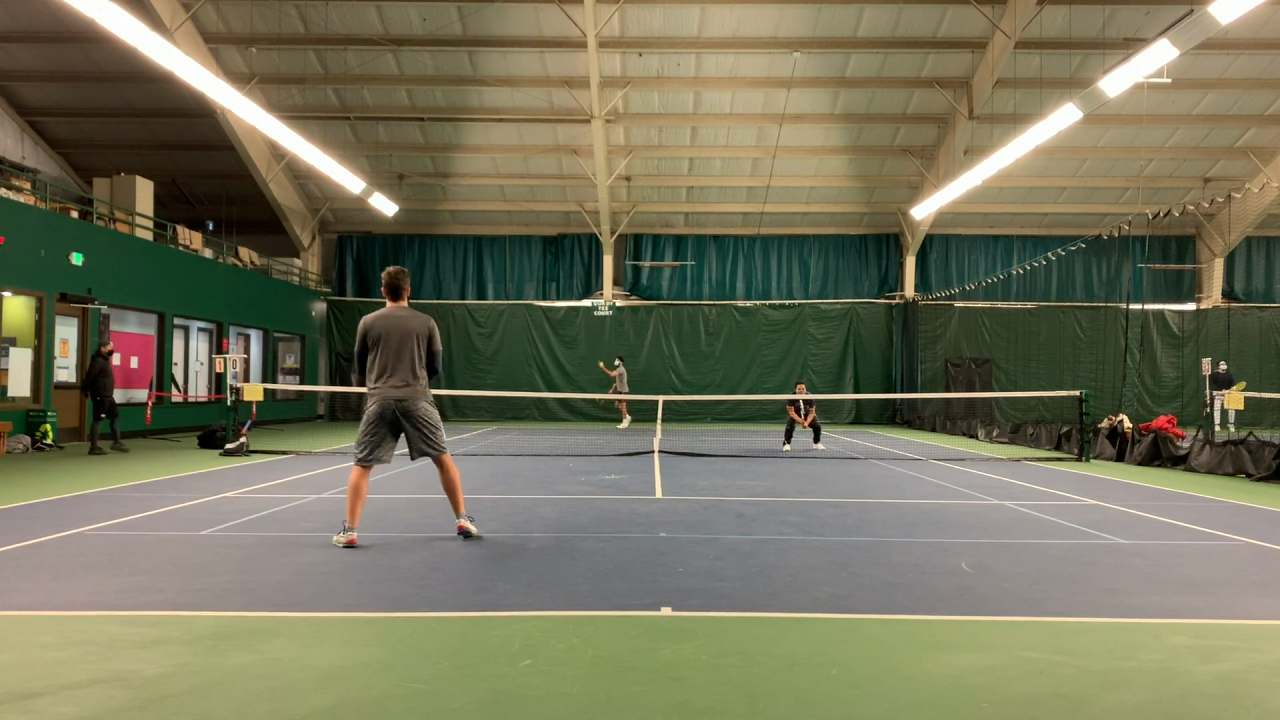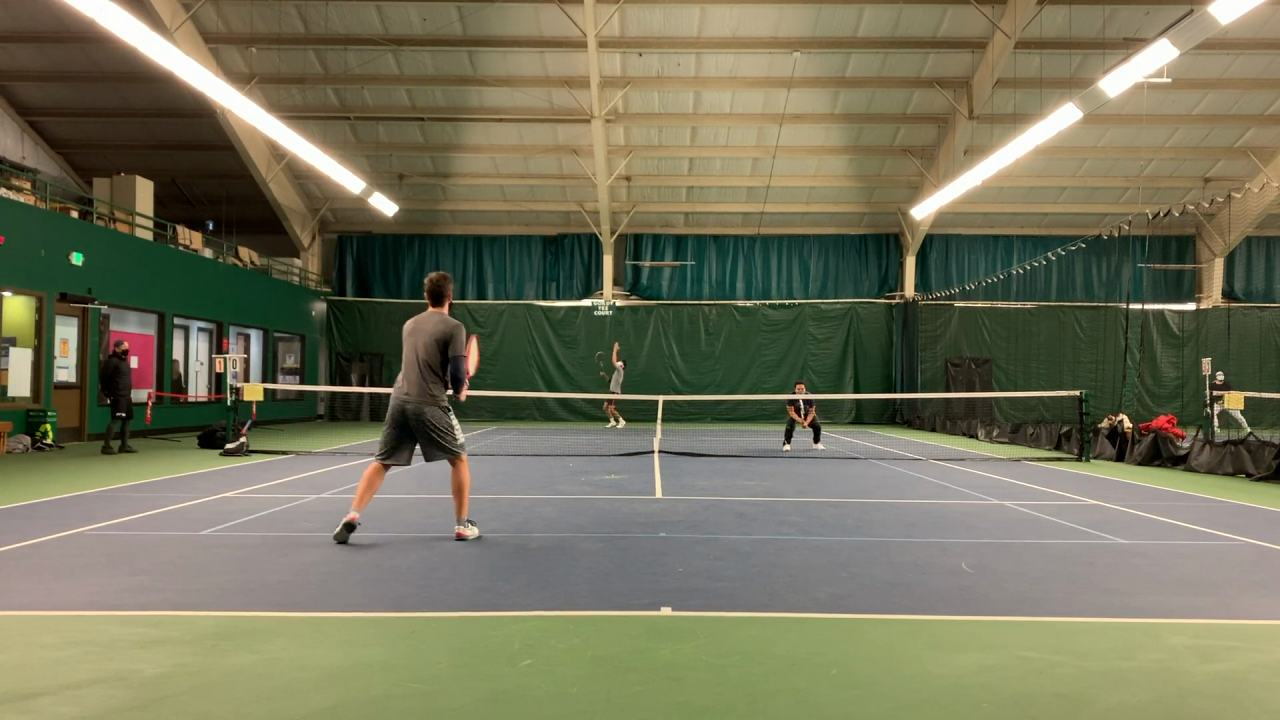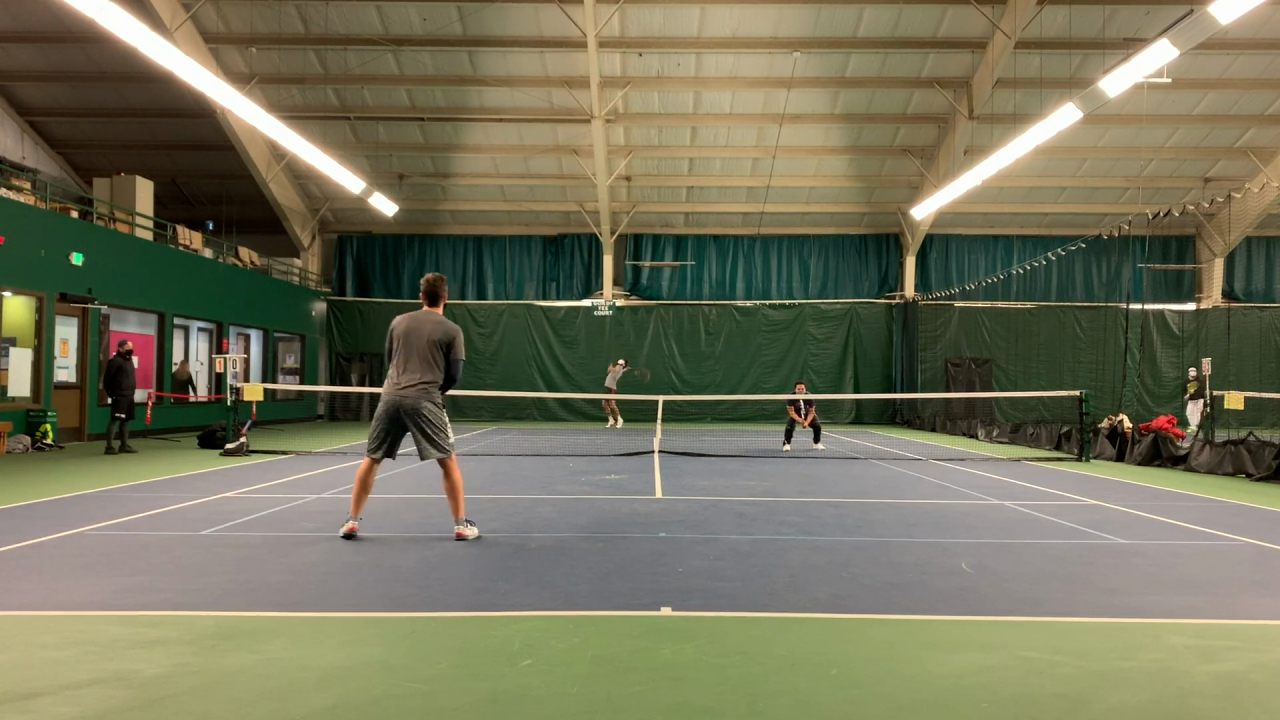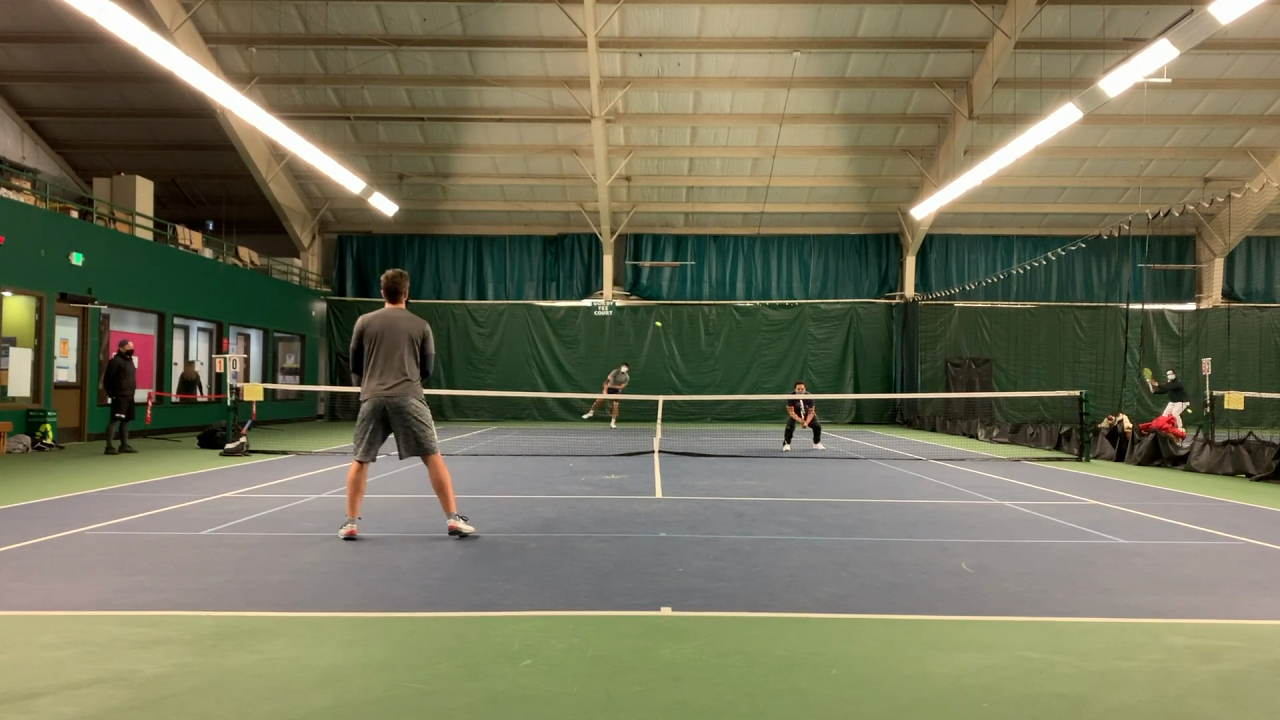
dt=0.4s
person 1, frame 1
left shoulder: (368, 322)
right shoulder: (426, 322)
left elbow: (360, 370)
right elbow: (435, 367)
left hip: (380, 401)
right hip: (417, 401)
left knee: (362, 466)
right knee: (443, 459)
left ankle: (350, 531)
right ankle: (462, 519)
person 1, frame 2
left shoulder: (410, 325)
right shoulder: (454, 328)
right elbow: (457, 372)
right wrist: (460, 389)
left hip: (399, 402)
right hip: (430, 405)
left knee: (381, 463)
right knee: (459, 460)
left ankle: (353, 515)
right ankle: (462, 525)
person 1, frame 3
left shoulder: (399, 322)
right shoulder: (452, 331)
right elbow: (453, 375)
left hip: (391, 397)
right hip: (425, 401)
left knee: (372, 459)
right knee: (448, 461)
left ankle: (352, 521)
right ankle: (461, 524)
person 1, frame 4
left shoulder: (364, 322)
right shoulder: (421, 326)
left elbow: (355, 365)
right elbow: (427, 369)
left hip: (373, 399)
right hip: (409, 399)
left knee: (360, 461)
right knee: (432, 457)
left ankle: (350, 523)
right ankle: (453, 519)
